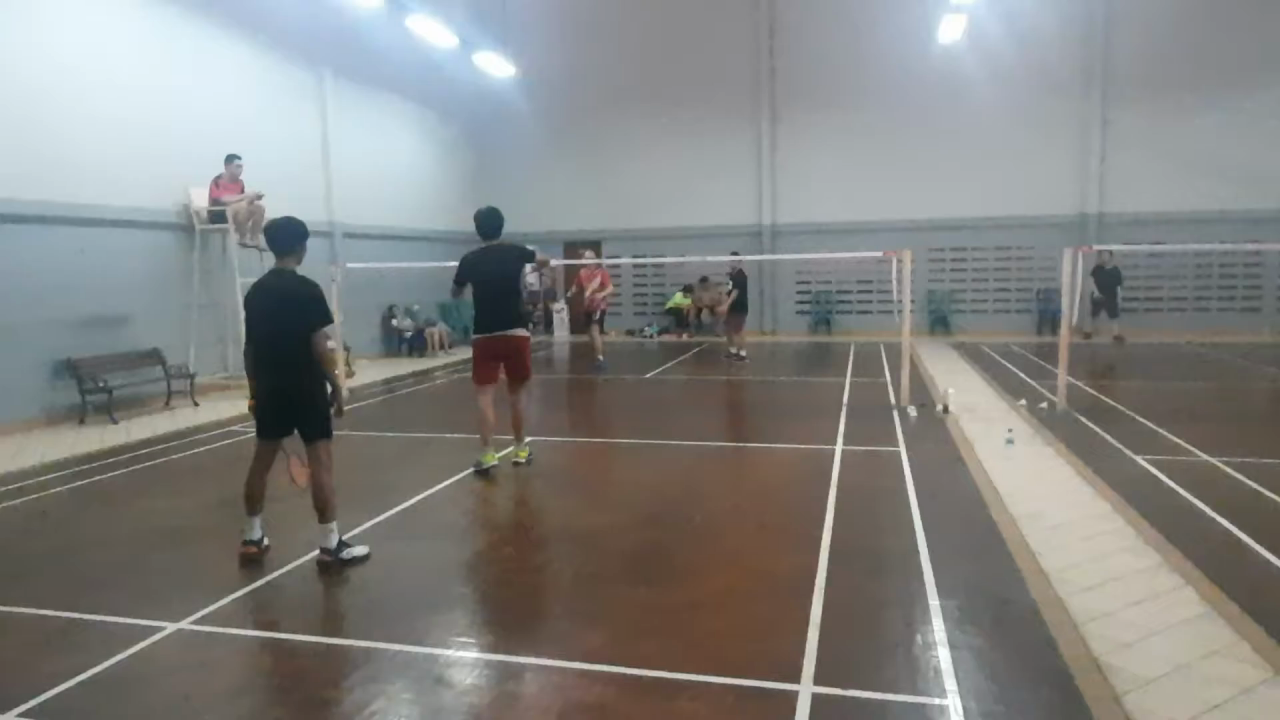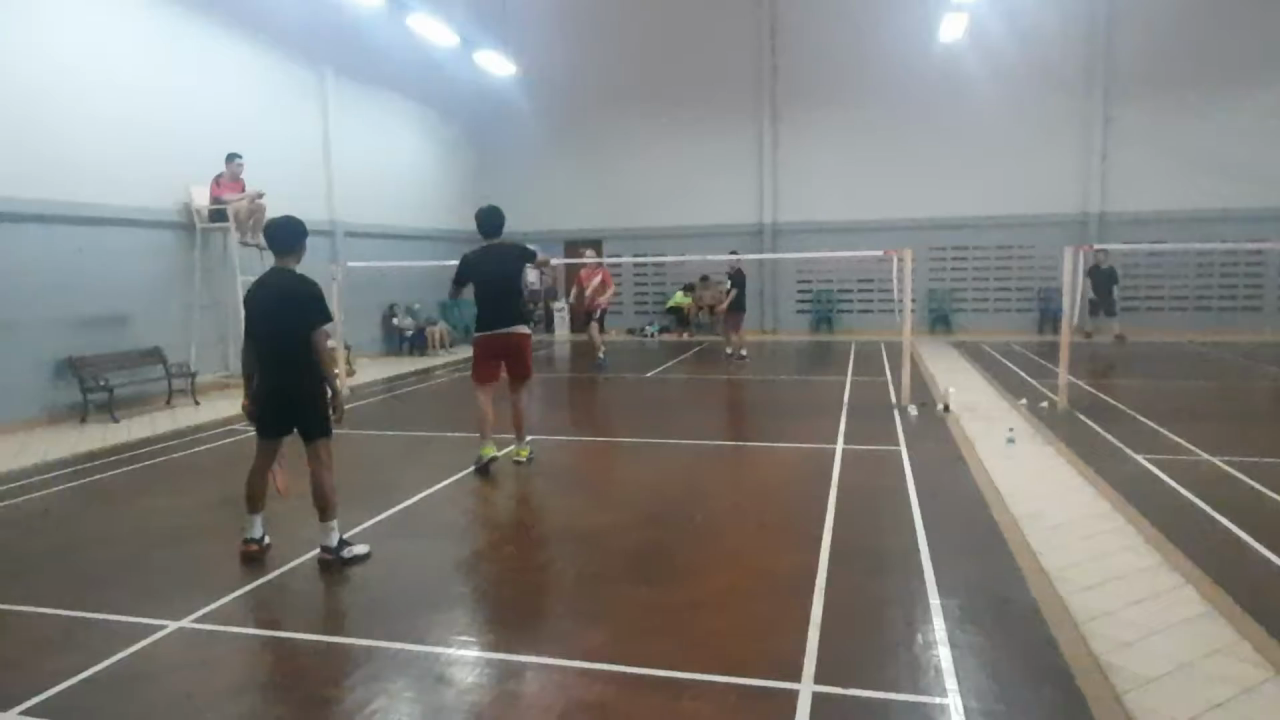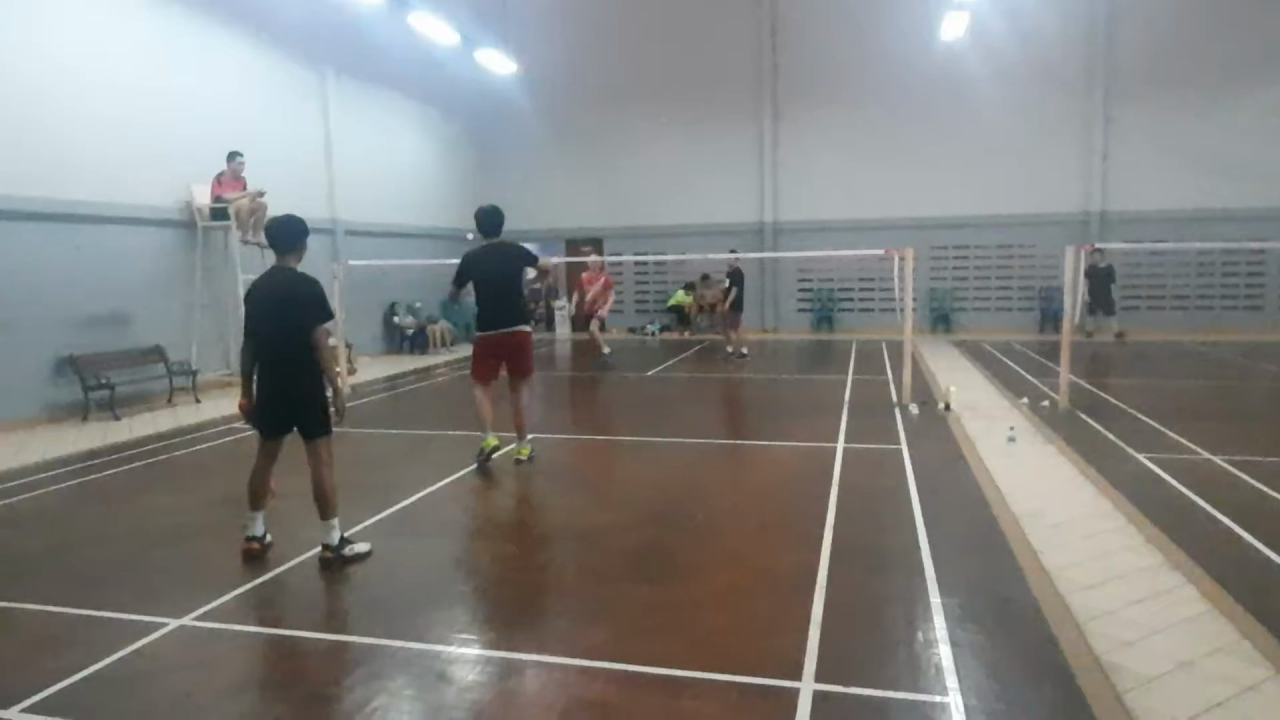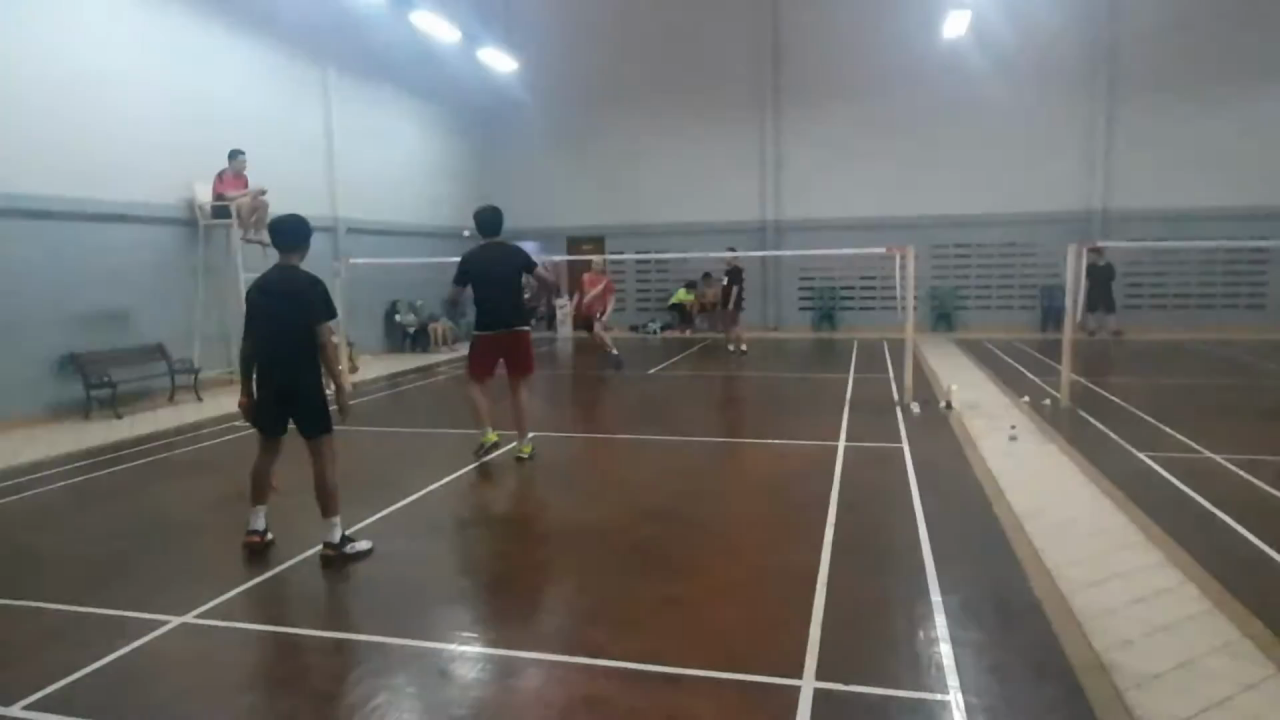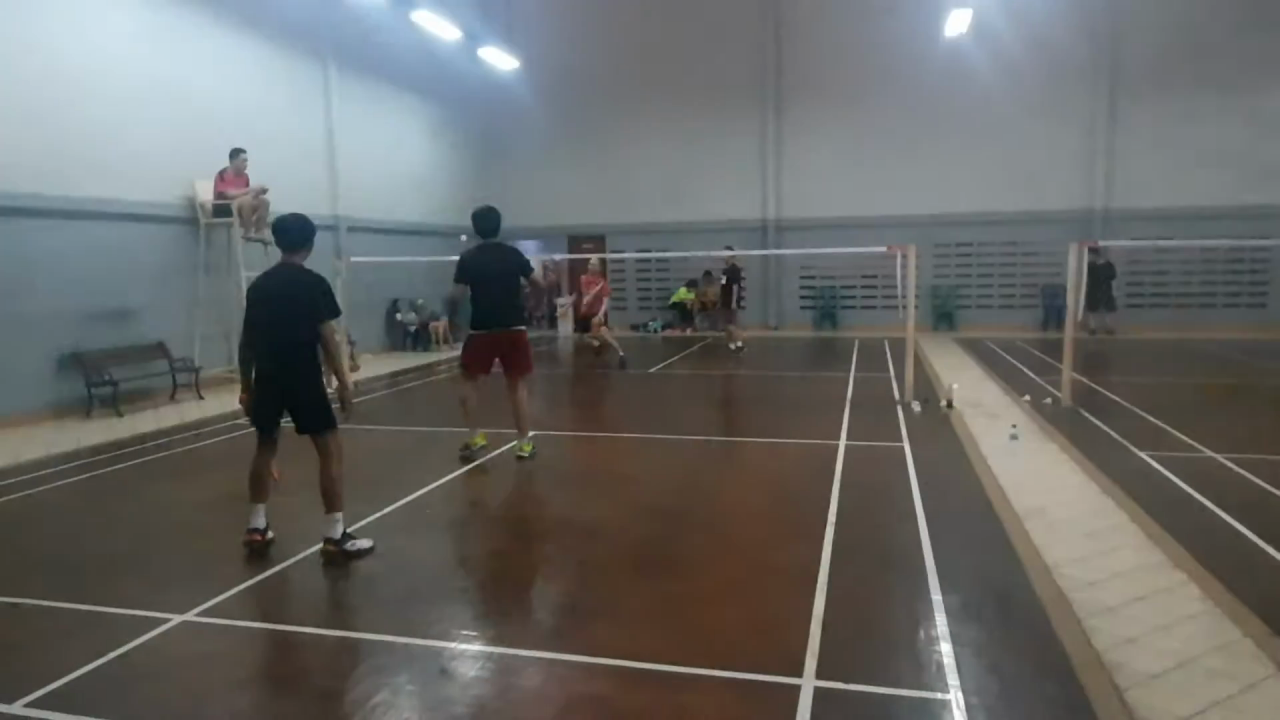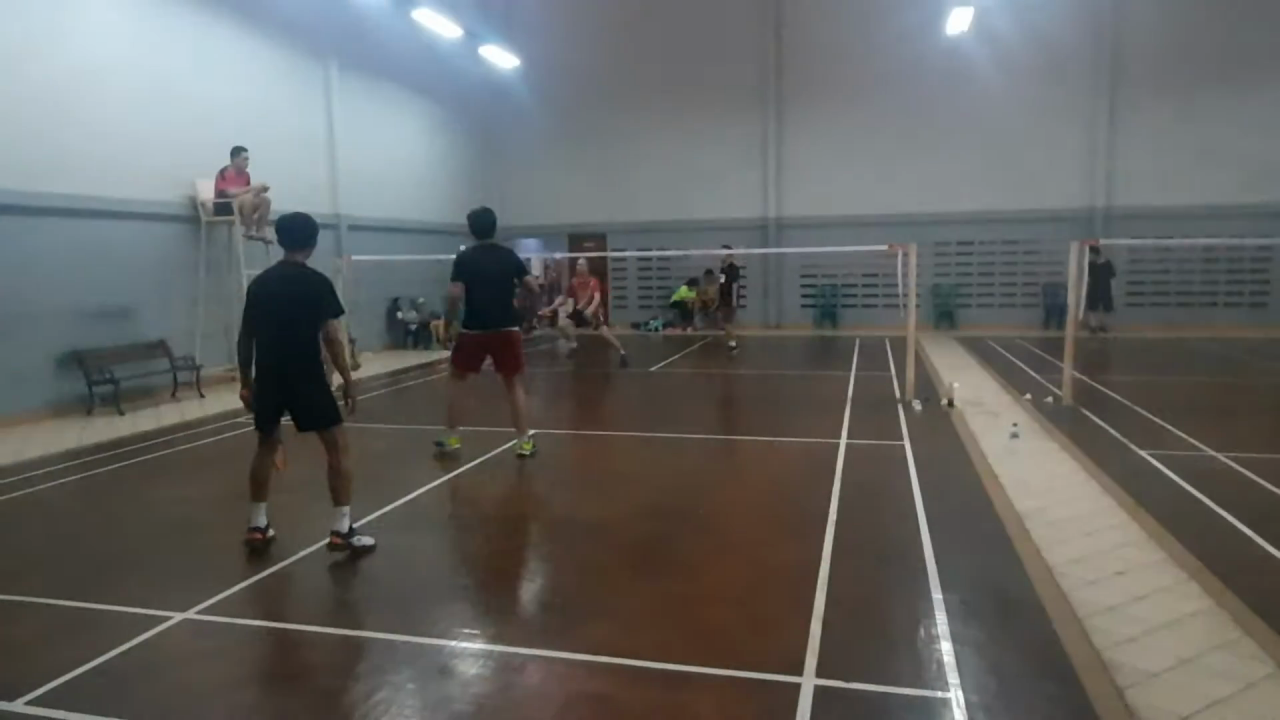
dt=0.1s
person 1, frame 1
left shoulder: (255, 292)
right shoulder: (307, 289)
left elbow: (250, 350)
right elbow: (319, 346)
left wrist: (254, 393)
right wrist: (336, 387)
left hip: (269, 389)
right hip: (305, 388)
left knee: (262, 460)
right knee: (320, 462)
left ankle: (251, 539)
right ankle: (330, 545)
person 1, frame 2
left shoulder: (255, 291)
right shoulder: (306, 288)
left elbow: (249, 349)
right elbow: (319, 345)
left wrist: (250, 394)
right wrist: (334, 389)
left hip: (268, 388)
right hip: (304, 387)
left knee: (263, 459)
right knee: (320, 461)
left ankle: (252, 537)
right ankle: (331, 544)
person 1, frame 3
left shoulder: (255, 289)
right shoulder: (307, 286)
left elbow: (248, 347)
right elbow: (320, 343)
left wrist: (247, 393)
right wrist: (336, 388)
left hip: (269, 386)
right hip: (304, 384)
left knee: (265, 456)
right knee: (321, 459)
left ankle: (255, 535)
right ankle: (332, 542)
person 1, frame 4
left shoulder: (257, 287)
right shoulder: (310, 285)
left elbow: (248, 345)
right elbow: (324, 340)
left wrist: (247, 390)
right wrist: (340, 386)
left hip: (268, 383)
right hip: (303, 382)
left knee: (266, 452)
right knee: (323, 457)
left ankle: (256, 529)
right ankle: (334, 540)
person 1, frame 5
left shoulder: (258, 285)
right shoulder: (314, 284)
left elbow: (246, 342)
right elbow: (327, 338)
left wrist: (246, 386)
right wrist: (344, 383)
left hip: (266, 381)
right hip: (303, 379)
left knee: (265, 449)
right knee: (330, 453)
left ankle: (256, 527)
right ankle: (335, 536)
person 1, frame 6
left shoulder: (259, 283)
right shoulder: (316, 282)
left elbow: (245, 338)
right elbow: (331, 336)
left wrist: (246, 383)
right wrist: (348, 380)
left hip: (268, 379)
right hip: (306, 377)
left knee: (266, 447)
right knee: (337, 447)
left ankle: (257, 526)
right ankle: (342, 530)
person 2, frame 1
left shoulder: (469, 260)
right shoulder: (515, 252)
left elbow: (456, 293)
right elbow: (544, 261)
right wrist: (541, 261)
left hip: (485, 335)
right hip: (516, 333)
left knee: (485, 393)
right knee: (516, 391)
left ankle: (488, 453)
right ankle: (520, 448)
person 2, frame 2
left shoulder: (470, 259)
right shoulder: (516, 251)
left elbow: (453, 295)
right elbow: (544, 261)
right wrist: (540, 262)
left hip: (486, 333)
right hip: (517, 331)
left knee: (484, 391)
right knee: (517, 389)
left ankle: (488, 447)
right ankle: (521, 447)
person 2, frame 3
left shoulder: (471, 259)
right shoulder: (517, 251)
left elbow: (452, 296)
right elbow: (546, 269)
right wrist: (537, 272)
left hip: (487, 332)
right hip: (518, 329)
left knee: (482, 388)
right knee: (518, 387)
left ankle: (489, 437)
right ankle: (523, 446)
person 2, frame 4
left shoulder: (470, 258)
right shoulder: (516, 253)
left elbow: (454, 298)
right elbow: (548, 281)
right wrist: (549, 287)
left hip: (485, 331)
right hip: (518, 328)
left knee: (476, 383)
right knee: (518, 386)
left ankle: (487, 433)
right ankle: (524, 444)
person 2, frame 5
left shoulder: (468, 258)
right shoulder: (514, 254)
left elbow: (457, 296)
right elbow: (538, 284)
left hip: (481, 331)
right hip: (514, 328)
left knee: (468, 381)
right knee: (517, 385)
left ankle: (475, 436)
right ankle: (524, 443)
person 2, frame 6
left shoulder: (464, 258)
right shoulder: (509, 255)
left elbow: (455, 296)
right elbow: (533, 289)
left hip: (473, 330)
right hip: (507, 328)
left knee: (456, 379)
right knee: (514, 384)
left ankle: (451, 437)
right ankle: (524, 441)
